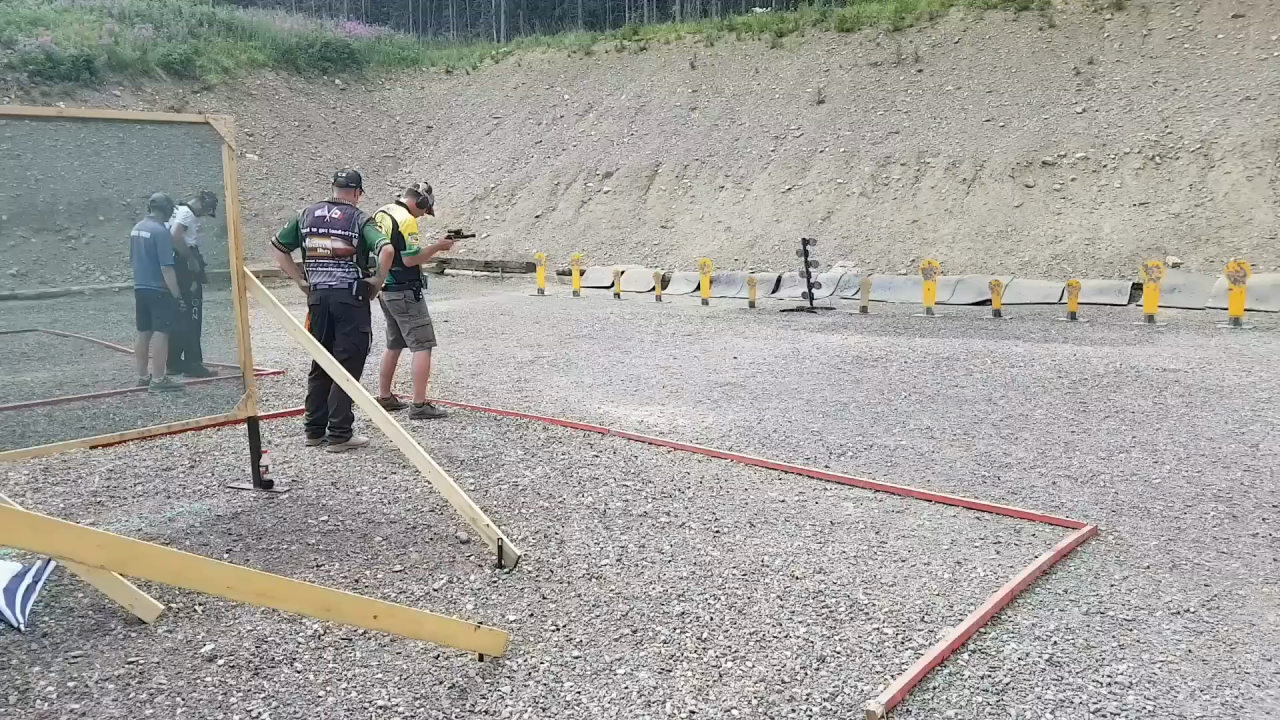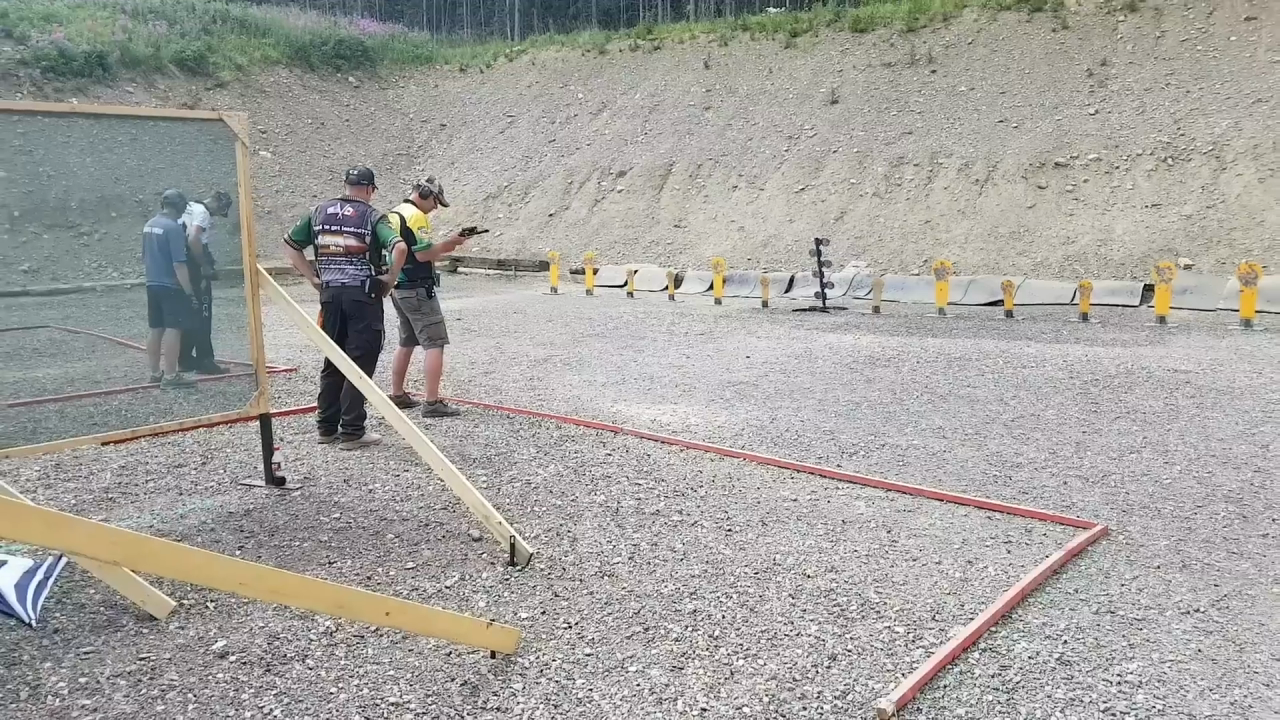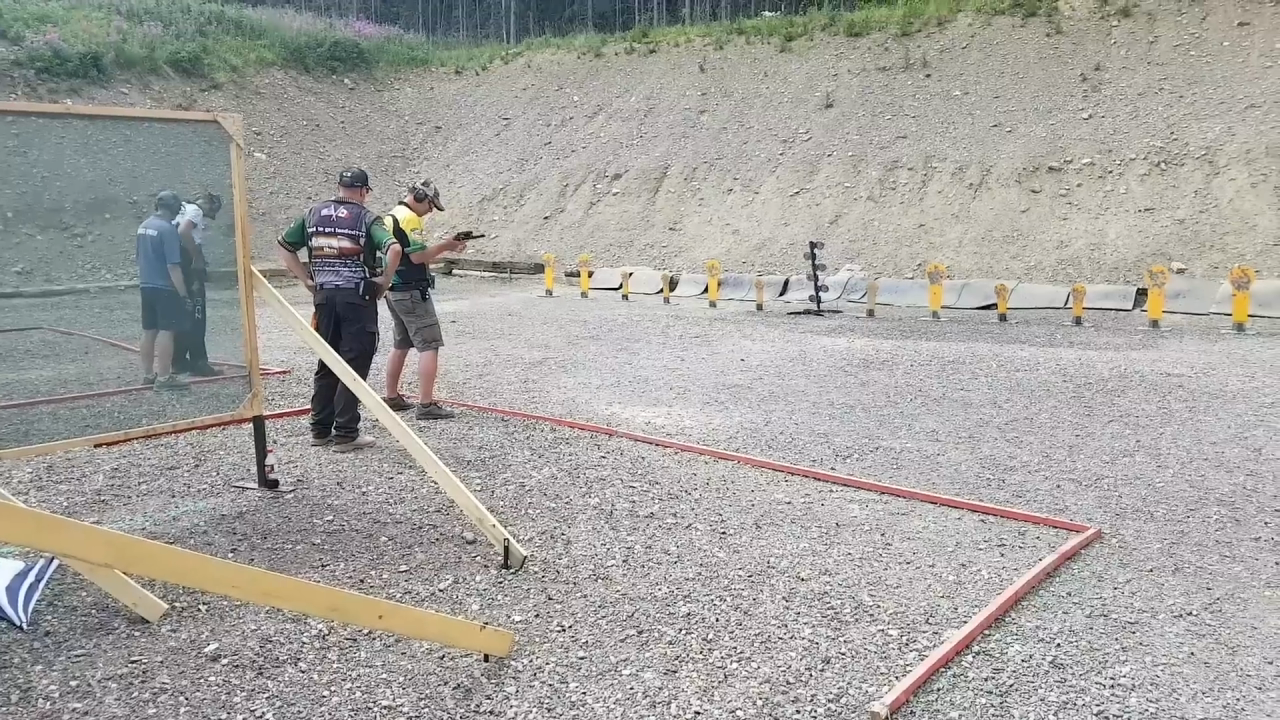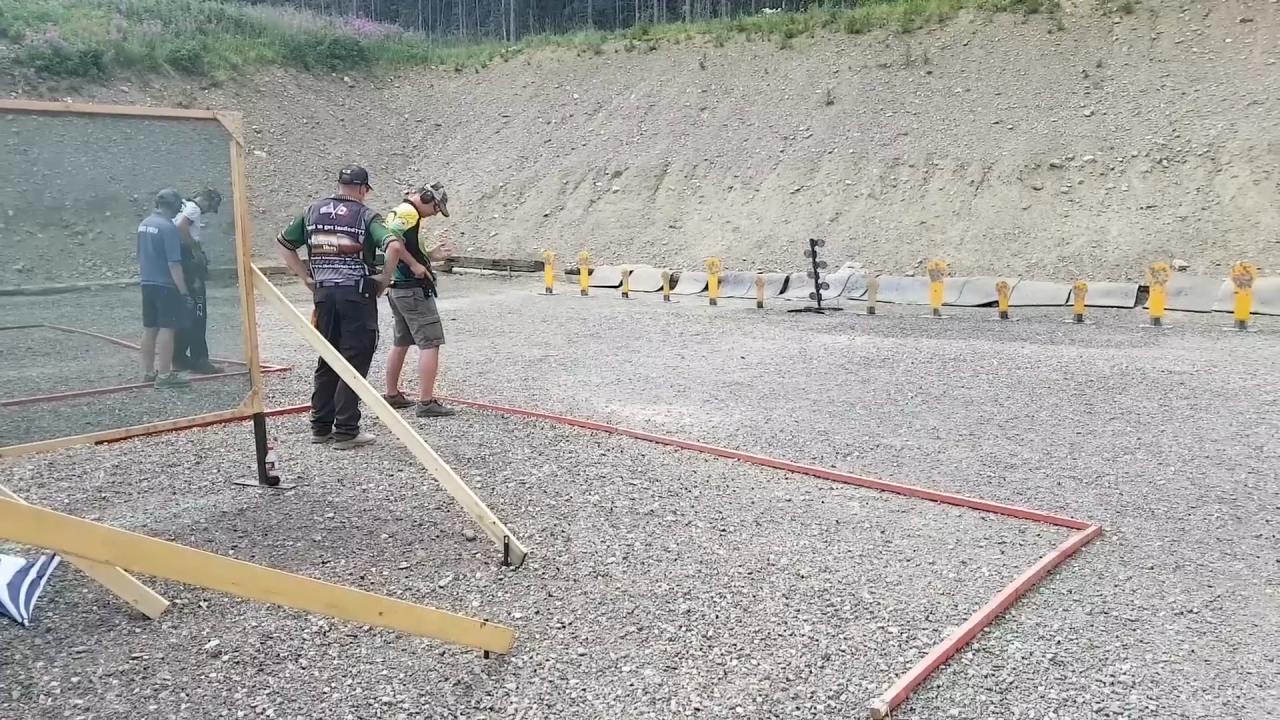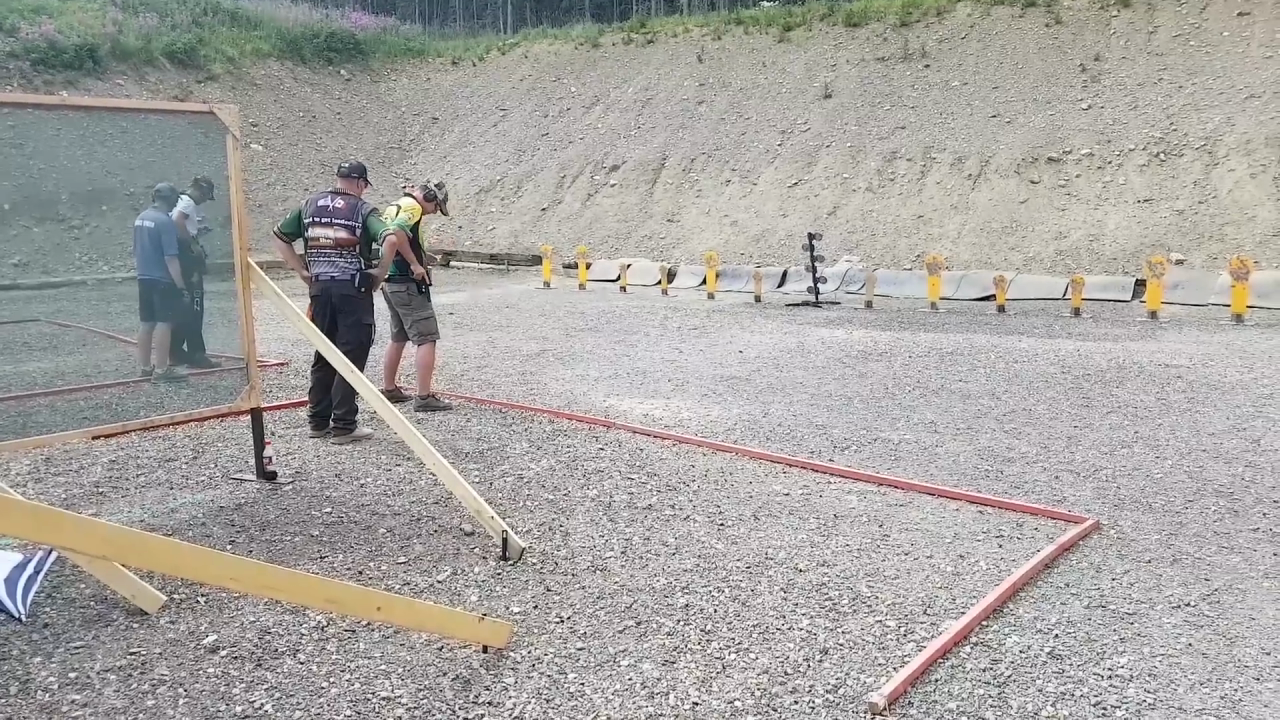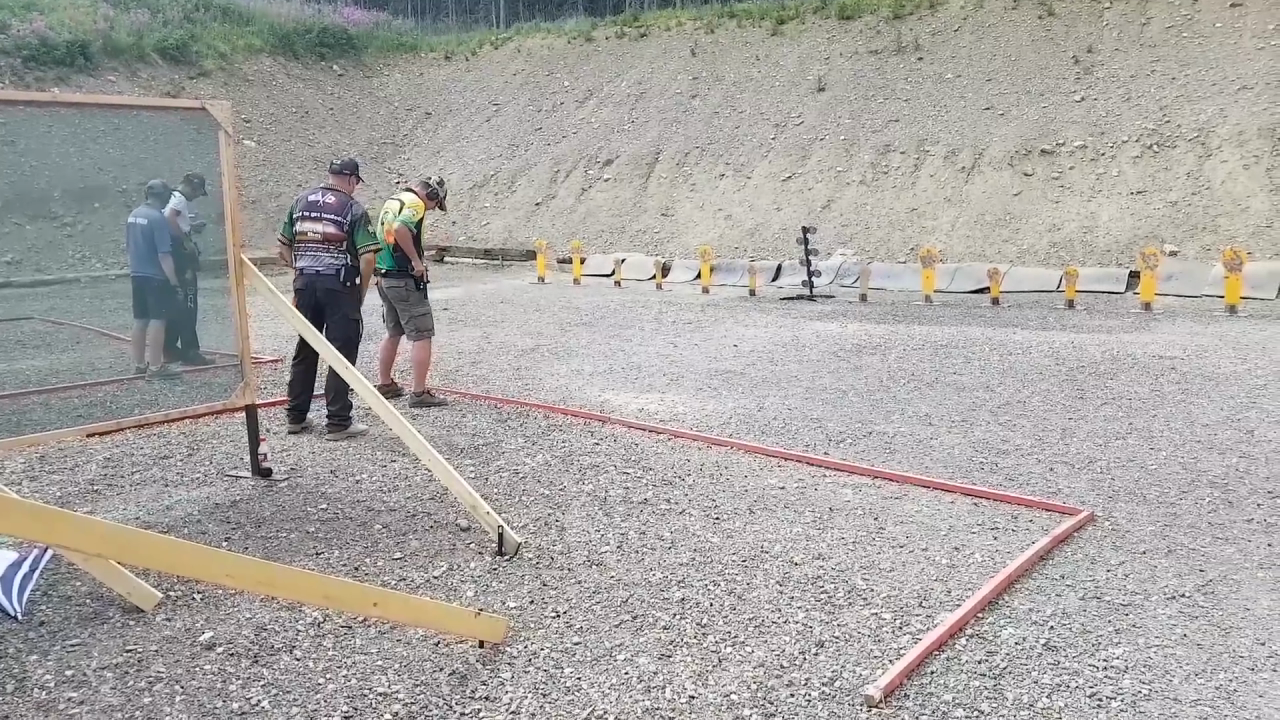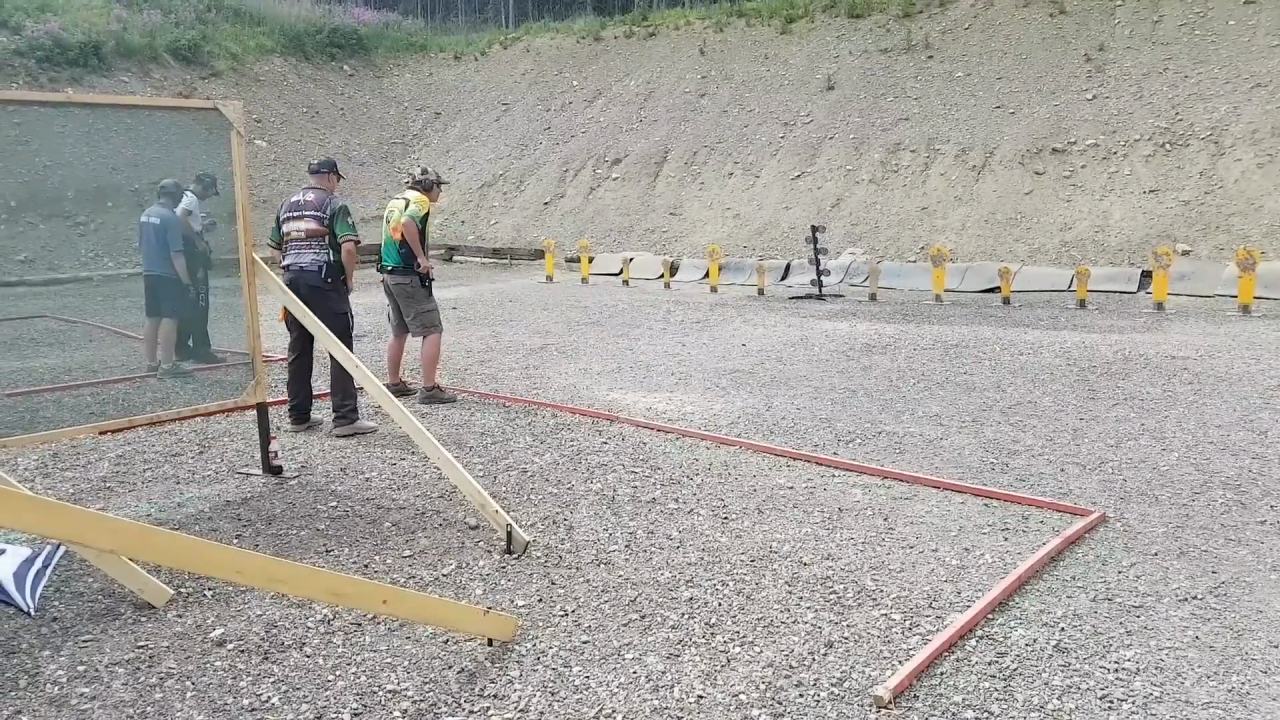
dt=0.5s
person 1, frame 1
left shoulder: (306, 215)
right shoulder: (359, 219)
left elbow: (278, 248)
right elbow: (387, 250)
left wrist: (301, 281)
right wrist: (378, 282)
left hip: (318, 296)
right hip: (350, 297)
left knee: (321, 363)
right knee: (348, 365)
left ankle: (314, 429)
right ankle: (339, 434)
person 1, frame 2
left shoulder: (318, 212)
right shoulder: (372, 216)
left elbow: (290, 244)
left wrist: (313, 278)
right wrist: (390, 279)
left hip: (330, 294)
right hip: (363, 295)
left knee: (333, 361)
right knee: (361, 362)
left ankle: (327, 427)
right ankle: (352, 432)
person 1, frame 3
left shoulder: (313, 214)
right shoulder: (366, 218)
left elbow: (284, 246)
right elbow: (394, 249)
left wrist: (307, 280)
right wrist: (385, 281)
left hip: (324, 296)
right hip: (357, 297)
left knee: (327, 363)
right knee: (355, 364)
left ankle: (320, 429)
right ankle: (345, 434)
person 1, frame 4
left shoulder: (312, 211)
right shoulder: (365, 215)
left elbow: (283, 244)
right elbow: (394, 245)
left wrist: (306, 278)
right wrist: (385, 278)
left hip: (324, 293)
right hip: (357, 295)
left knee: (327, 360)
right knee: (354, 362)
left ankle: (321, 426)
right ankle: (346, 431)
person 1, frame 5
left shoulder: (309, 204)
right shoulder: (363, 209)
left elbow: (279, 236)
right elbow: (391, 239)
left wrist: (302, 271)
right wrist: (381, 272)
left hip: (320, 288)
right hip: (353, 289)
left knee: (324, 355)
right knee: (352, 357)
left ankle: (319, 421)
right ankle: (344, 426)
person 1, frame 6
left shoulder: (301, 201)
right shoulder: (354, 209)
left elbow: (284, 246)
right elbow: (367, 257)
right wrist: (363, 288)
left hip: (304, 283)
right hip: (338, 285)
left knee: (305, 349)
right knee: (342, 352)
left ankle: (296, 415)
right ankle: (338, 422)
person 1, frame 7
left shoulder: (287, 205)
right shoulder: (334, 204)
left elbow: (275, 250)
right elbow: (348, 247)
right wrist: (349, 278)
left hip: (291, 280)
right hip: (323, 280)
left knee: (299, 348)
right knee: (341, 347)
left ankle: (299, 416)
right ankle: (345, 417)
person 2, frame 1
left shoulder: (381, 213)
right shoulder: (407, 220)
right elbow: (410, 259)
left wrist: (430, 248)
right wrist: (438, 246)
left hip: (386, 290)
right hip: (405, 292)
left knee: (393, 345)
right knee: (422, 346)
left ankle: (385, 397)
right ankle: (419, 405)
person 2, frame 2
left shoulder: (395, 214)
right shoulder: (416, 216)
right elbow: (423, 254)
left wrist: (442, 249)
right wrist: (450, 242)
left hip: (399, 288)
right hip: (418, 289)
left knee: (406, 343)
right knee: (435, 344)
left ankle: (397, 395)
right ankle: (432, 403)
person 2, frame 3
left shoulder: (391, 215)
right shoulder: (409, 217)
right elbow: (417, 256)
left wrist: (444, 247)
right wrist: (445, 245)
left hip: (395, 290)
right hip: (412, 292)
left knee: (401, 345)
right knee: (429, 346)
left ankle: (392, 397)
right ankle: (426, 405)
person 2, frame 4
left shoulder: (397, 212)
right shoulder: (409, 213)
left wrist: (430, 255)
right wrist: (414, 265)
left hip: (397, 288)
right hip: (414, 289)
left knee: (401, 343)
right knee: (430, 344)
left ankle: (392, 395)
right ankle: (426, 403)
person 2, frame 5
left shoulder: (394, 207)
right shoulder: (412, 207)
right elbow: (397, 233)
right wrist: (414, 263)
left hip: (391, 282)
right hip: (408, 284)
left knee: (398, 338)
right knee: (426, 339)
left ankle: (389, 389)
right ankle: (424, 397)
person 2, frame 6
left shoulder: (393, 200)
right shoulder: (415, 203)
right elbow: (401, 228)
right wrist: (415, 260)
left hip: (385, 277)
right hip: (405, 279)
left knee: (393, 332)
right knee: (422, 336)
left ankle: (385, 383)
right ankle: (419, 393)
person 2, frame 7
left shoulder: (396, 200)
right shoulder: (420, 199)
right elbow: (408, 223)
right wrist: (422, 257)
left hip: (390, 274)
right hip: (410, 276)
left knee: (399, 332)
right knee: (431, 331)
left ankle: (394, 383)
right ankle: (429, 389)
person 3, frame 1
left shoulder: (136, 228)
right shoulder: (160, 231)
right elbow: (166, 267)
right wrist: (177, 295)
left hip: (140, 288)
right hip: (158, 290)
left knee: (143, 333)
right knee: (160, 333)
left ankle: (143, 376)
right ankle: (158, 380)
person 3, frame 2
left shoulder: (149, 225)
right shoulder: (173, 228)
right elbow: (178, 264)
right wrist: (189, 292)
left hip: (152, 285)
right hip: (170, 287)
left knee: (155, 330)
right knee: (172, 330)
left ankle: (155, 373)
right ankle: (170, 376)
person 3, frame 3
left shoulder: (143, 226)
right shoulder: (167, 229)
right elbow: (173, 266)
right wrist: (183, 293)
left hip: (146, 286)
right hip: (164, 289)
left knee: (149, 332)
right knee: (166, 332)
left ankle: (148, 375)
right ankle: (164, 378)
person 3, frame 4
left shoulder: (144, 224)
right shoulder: (168, 227)
right elbow: (173, 264)
right wrist: (184, 291)
left hip: (147, 284)
right hip: (165, 286)
left knee: (149, 329)
right knee: (166, 329)
left ankle: (149, 372)
right ankle: (164, 376)
person 3, frame 5
left shoulder: (140, 218)
right shoulder: (165, 221)
left elbow: (136, 250)
right elbow: (170, 258)
right wrist: (181, 285)
left hip: (144, 278)
right hip: (162, 281)
left knee: (146, 323)
right knee: (163, 324)
left ankle: (146, 367)
right ankle: (161, 370)
person 3, frame 6
left shoulder: (133, 215)
right shoulder: (157, 218)
left elbow: (129, 247)
right elbow: (163, 255)
right wrist: (174, 282)
left hip: (137, 276)
right hip: (155, 278)
left knee: (140, 321)
right knee: (157, 321)
left ankle: (139, 364)
right ankle: (155, 368)
person 3, frame 7
left shoulder: (145, 215)
right shoulder: (170, 218)
left elbow: (141, 246)
right elbow: (176, 253)
right wrist: (186, 280)
left hip: (149, 274)
right hip: (168, 276)
left knee: (152, 319)
right knee: (169, 319)
left ankle: (151, 362)
right ankle: (167, 366)
person 4, frame 1
left shoulder: (177, 211)
right shoulder: (187, 213)
left elbow: (170, 236)
right elbow: (175, 236)
right wrist: (192, 258)
left hip: (175, 269)
right hip: (186, 270)
left knee: (178, 318)
right knee: (191, 318)
left ankle: (174, 362)
right ankle: (193, 364)
person 4, frame 2
left shoulder: (190, 207)
right shoulder: (202, 212)
left elbow: (187, 237)
right elbow: (193, 239)
right wrist: (205, 265)
right hip: (195, 267)
right knee: (202, 314)
left ankle: (185, 359)
right ankle: (204, 361)
person 4, frame 3
left shoulder: (183, 209)
right shoulder: (196, 211)
right elbow: (183, 232)
right wrist: (198, 256)
right hip: (189, 268)
right knee: (195, 316)
left ankle: (179, 360)
right ankle: (198, 362)
person 4, frame 4
left shoulder: (183, 207)
right shoulder: (193, 209)
right elbow: (180, 226)
right wrist: (195, 249)
right hip: (189, 265)
right knee: (196, 313)
left ankle: (179, 357)
right ankle: (199, 360)
person 4, frame 5
left shoulder: (179, 201)
right shoulder: (188, 203)
left elbow: (180, 226)
right elbow: (177, 222)
left wrist: (197, 230)
right wrist: (194, 244)
left hip: (178, 259)
right hip: (187, 259)
left knee: (180, 307)
right knee: (193, 307)
left ankle: (176, 352)
right ankle: (196, 354)
person 4, frame 6
left shoulder: (173, 198)
right shoulder: (179, 199)
right elbow: (169, 219)
left wrist: (190, 226)
right wrist: (187, 241)
left hip: (173, 257)
right hip: (180, 255)
left knee: (174, 304)
right knee: (187, 305)
left ankle: (170, 349)
right ankle: (190, 351)
person 4, frame 7
left shoulder: (184, 198)
right shoulder: (191, 199)
right elbow: (180, 220)
left wrist: (201, 227)
right wrist: (198, 240)
left hip: (184, 257)
right hip: (192, 256)
right knee: (198, 304)
left ankle: (182, 347)
right ankle: (201, 350)
